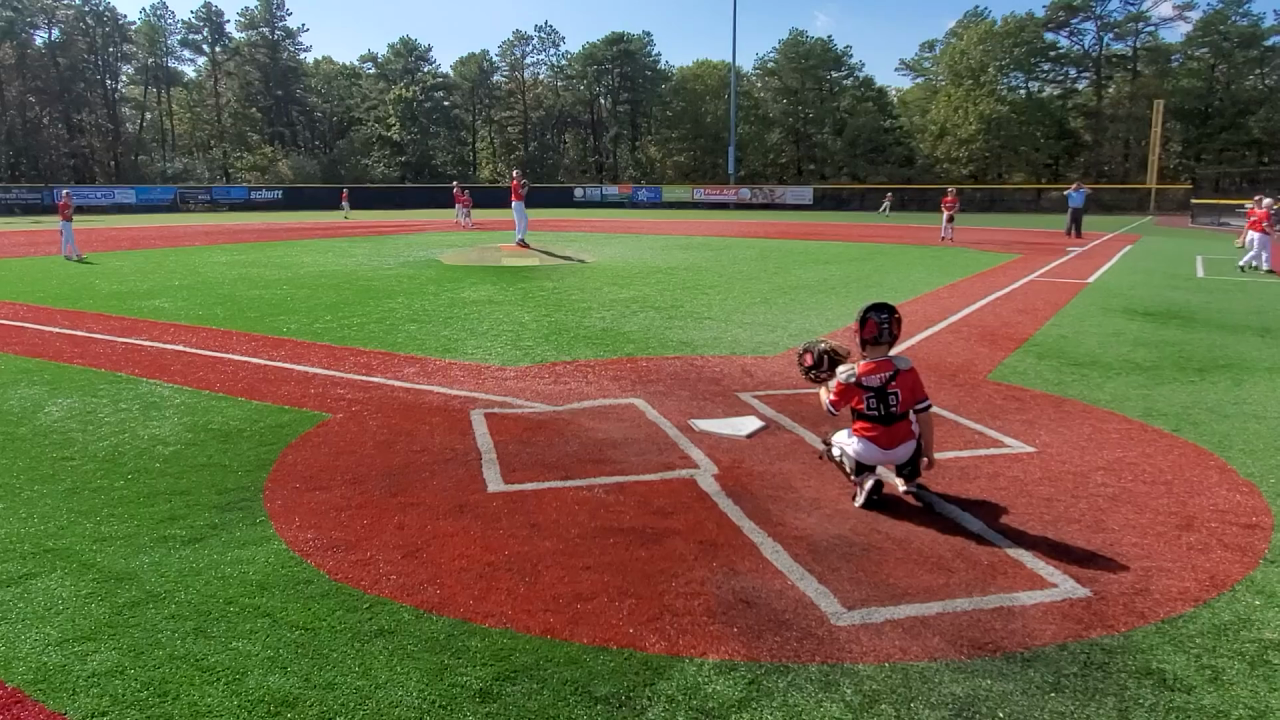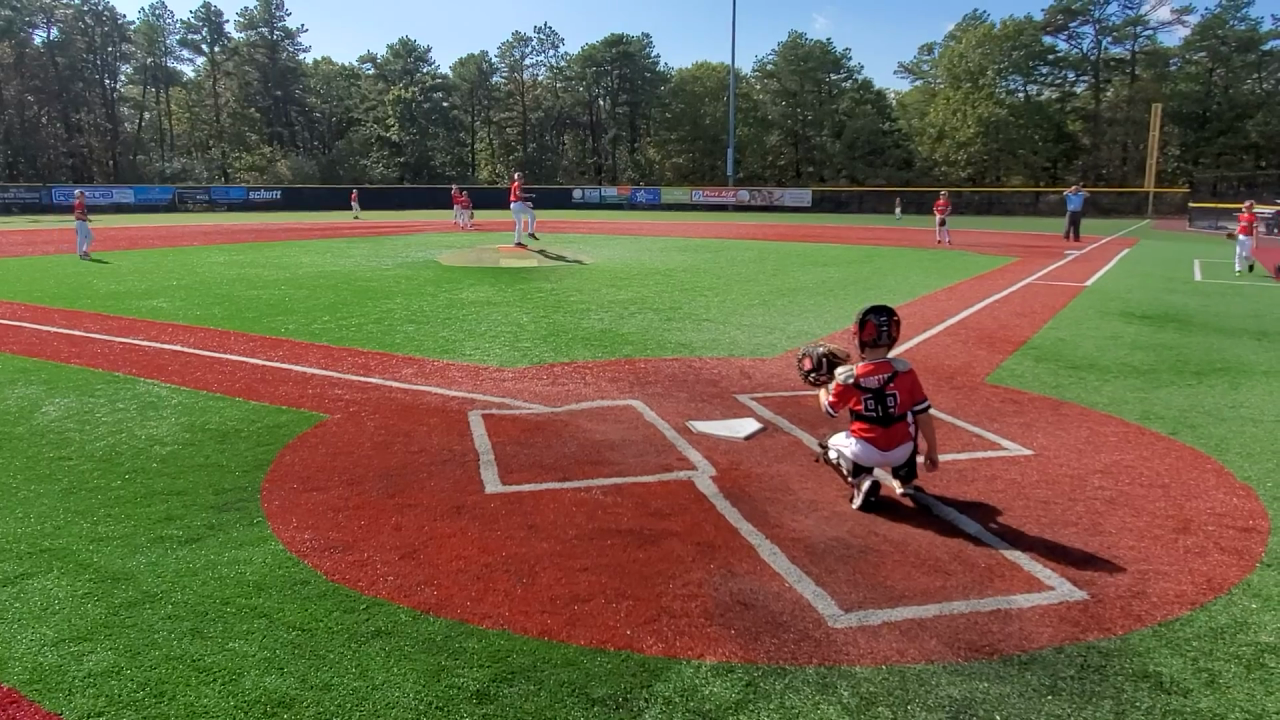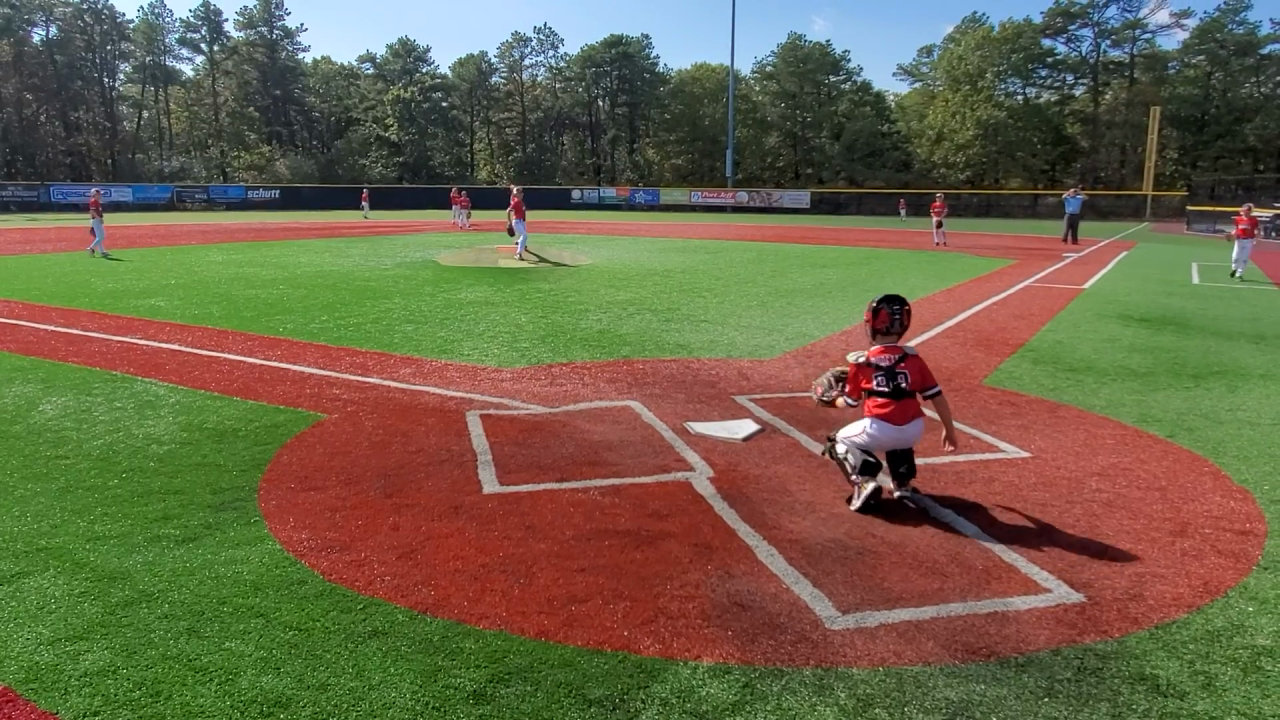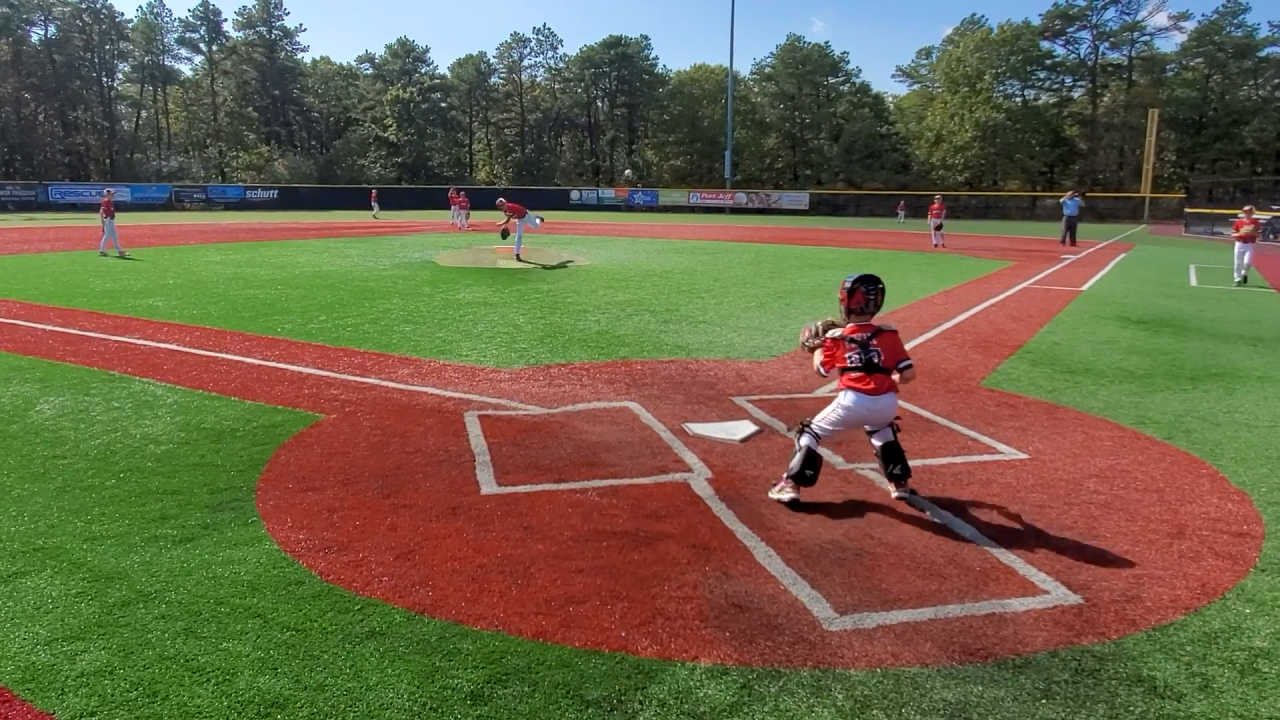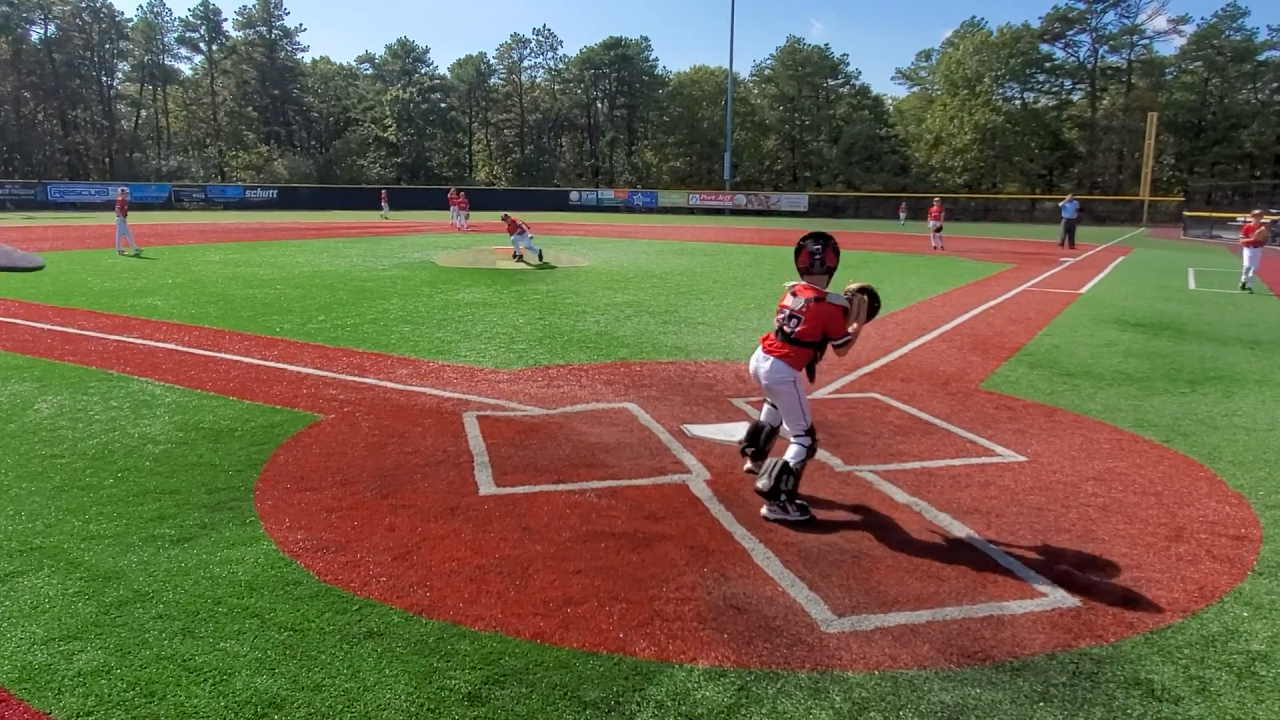
dt=0.5s
person 1, frame 1
left shoulder: (850, 376)
right shoulder: (906, 369)
left elbow: (830, 408)
right elbow: (924, 416)
left wrist: (823, 383)
right wrist: (928, 450)
left hip: (868, 451)
right hip: (904, 450)
left knee: (835, 442)
left ankle: (864, 480)
right ankle: (908, 477)
person 1, frame 2
left shoulder: (848, 377)
right shoulder: (904, 371)
left elbow: (828, 409)
right elbow: (923, 417)
left wrist: (823, 386)
right wrist: (932, 450)
left hip: (865, 452)
right hip: (901, 451)
left knee: (830, 446)
left ankle: (861, 481)
right ankle: (905, 479)
person 1, frame 3
left shoulder: (861, 362)
right shoulder: (913, 358)
left elbow: (849, 403)
right elbow: (938, 397)
left wrist: (835, 399)
right wrist: (949, 431)
left hip: (879, 431)
right hip: (913, 430)
left knee: (841, 443)
left ankle: (865, 482)
right ankle: (902, 483)
person 1, frame 4
left shoulder: (836, 338)
right shoulder: (889, 335)
left elbow: (821, 369)
right elbow: (909, 375)
left wrist: (817, 348)
right wrist: (893, 378)
left hip: (853, 402)
right hip: (886, 405)
left knee: (811, 432)
right knee: (880, 427)
left ankle: (791, 484)
right ankle: (899, 482)
person 1, frame 5
left shoulder: (791, 291)
right shoulder: (832, 303)
right elbow: (841, 348)
right wrist: (859, 322)
left hip: (759, 360)
right hip: (782, 372)
left knee: (779, 403)
right knee: (803, 437)
left ankle: (754, 454)
right ankle: (778, 501)
